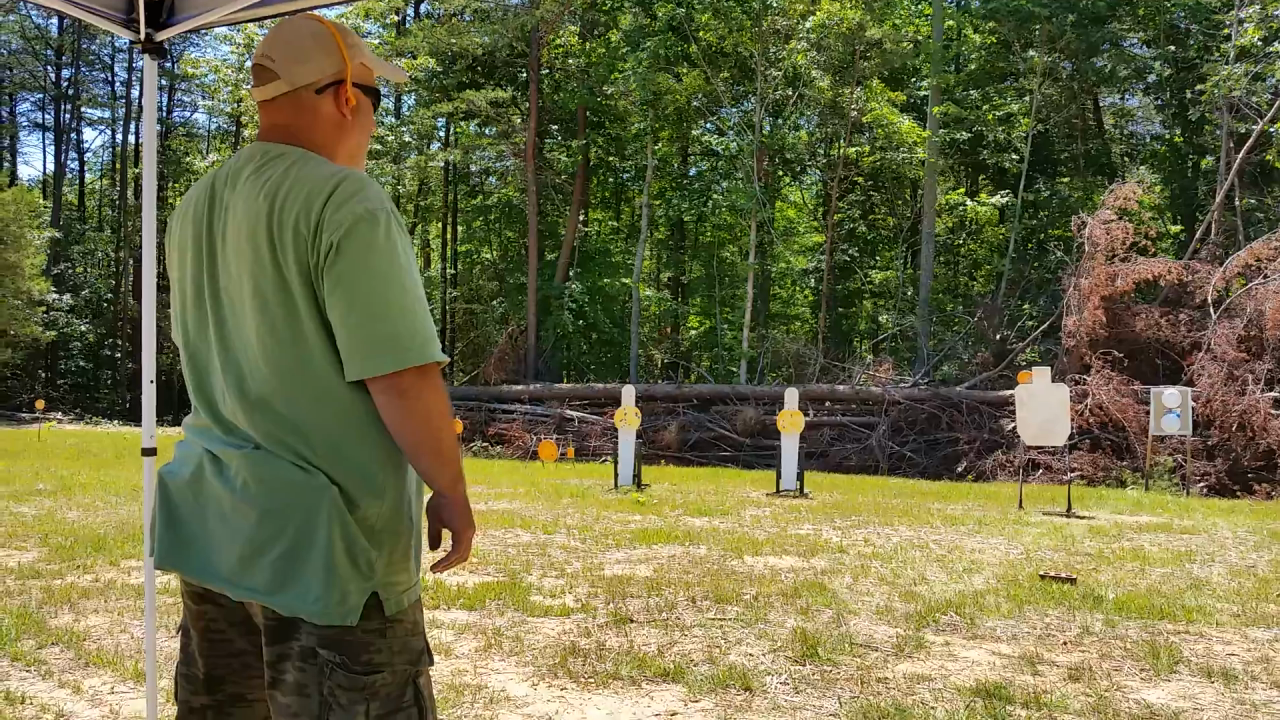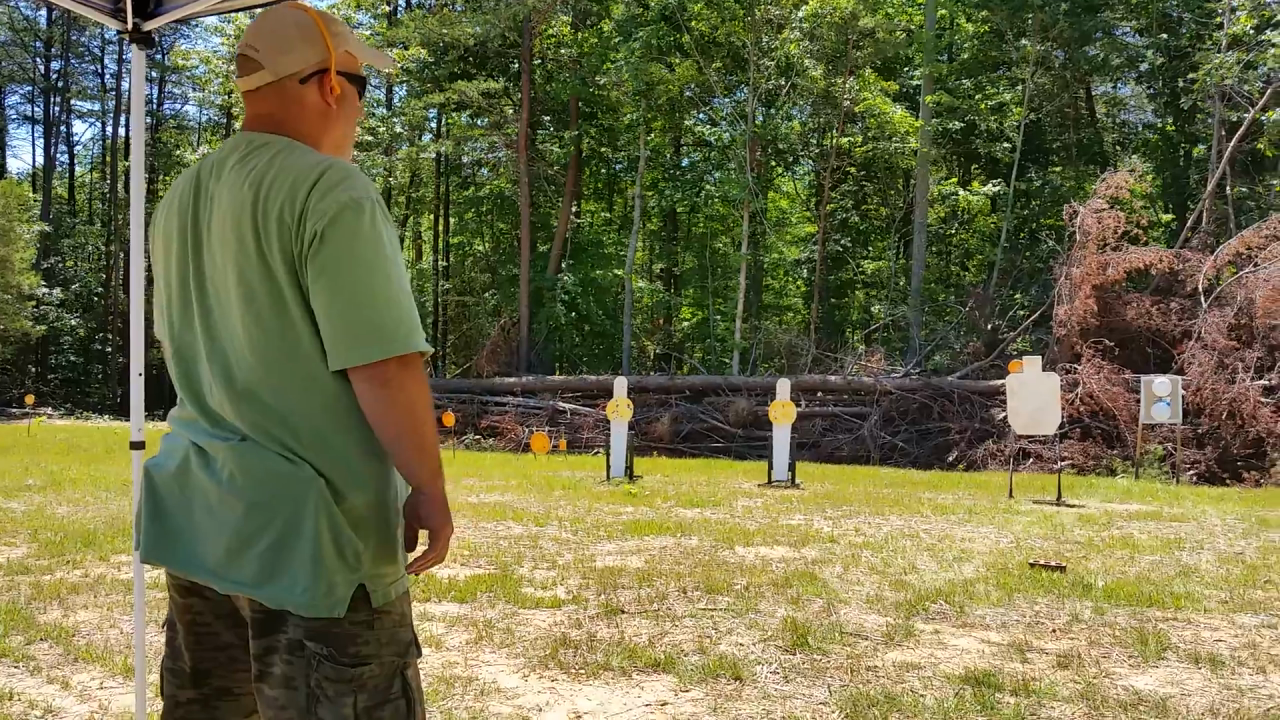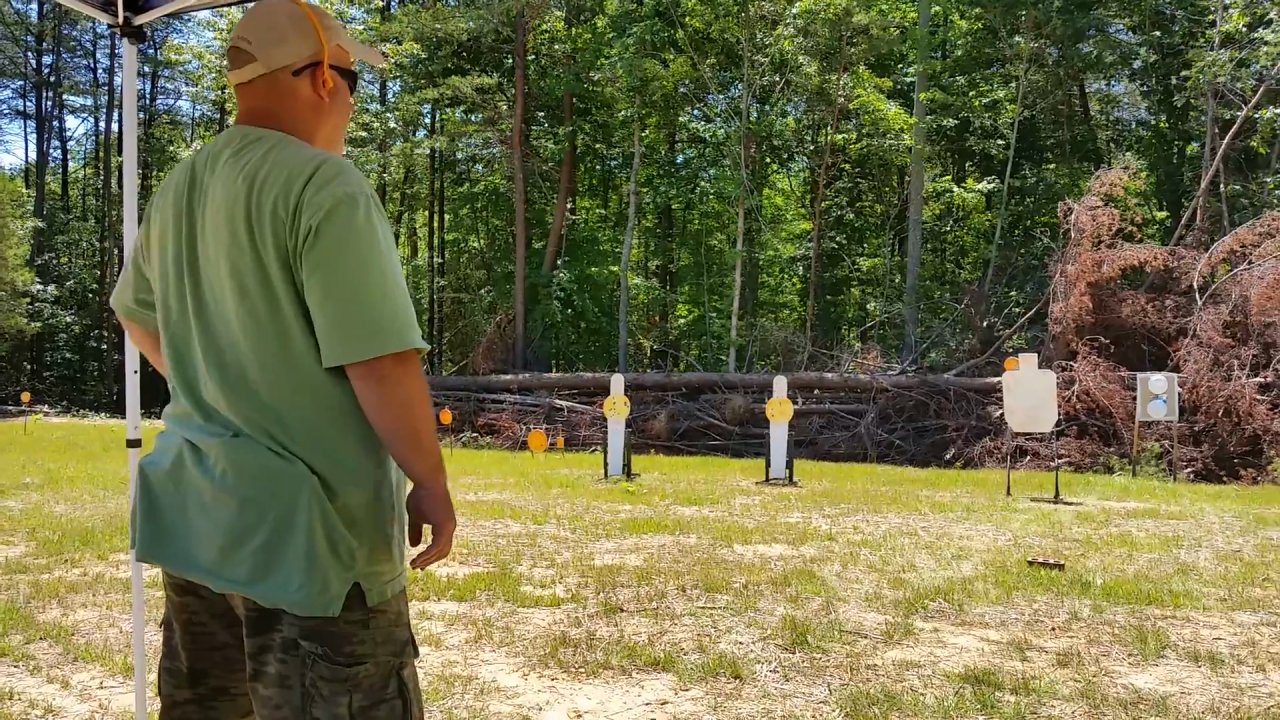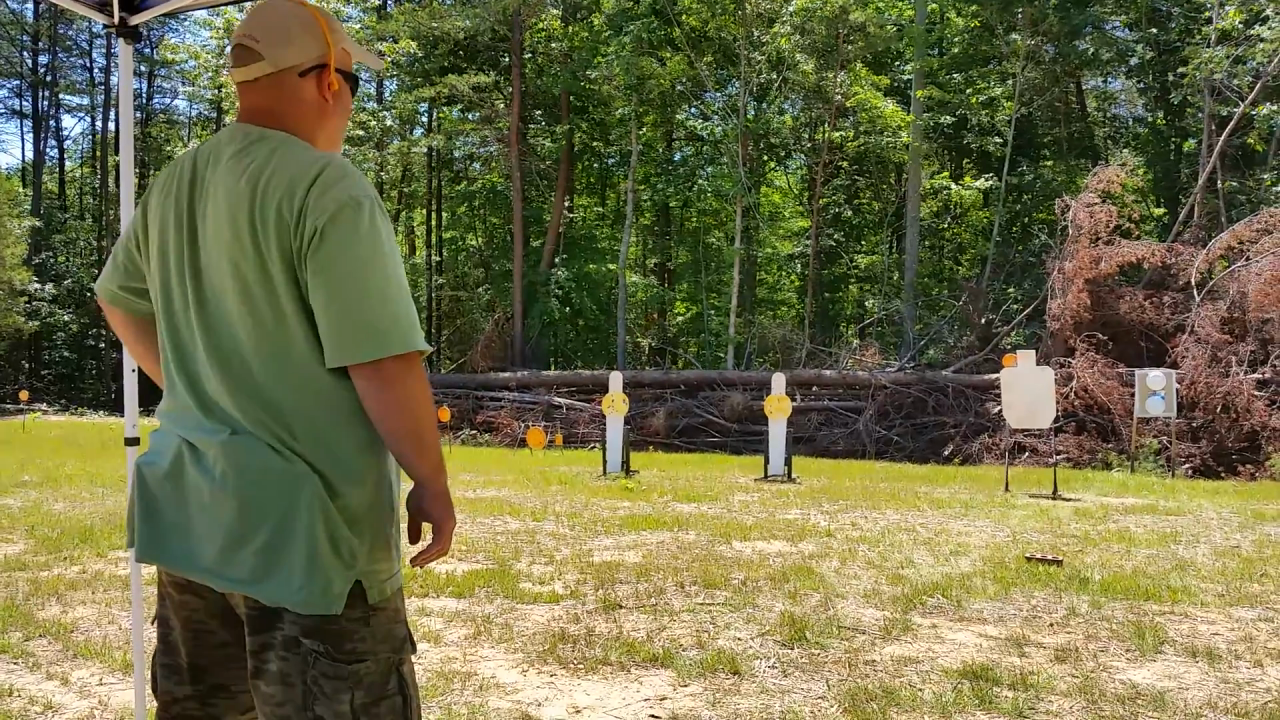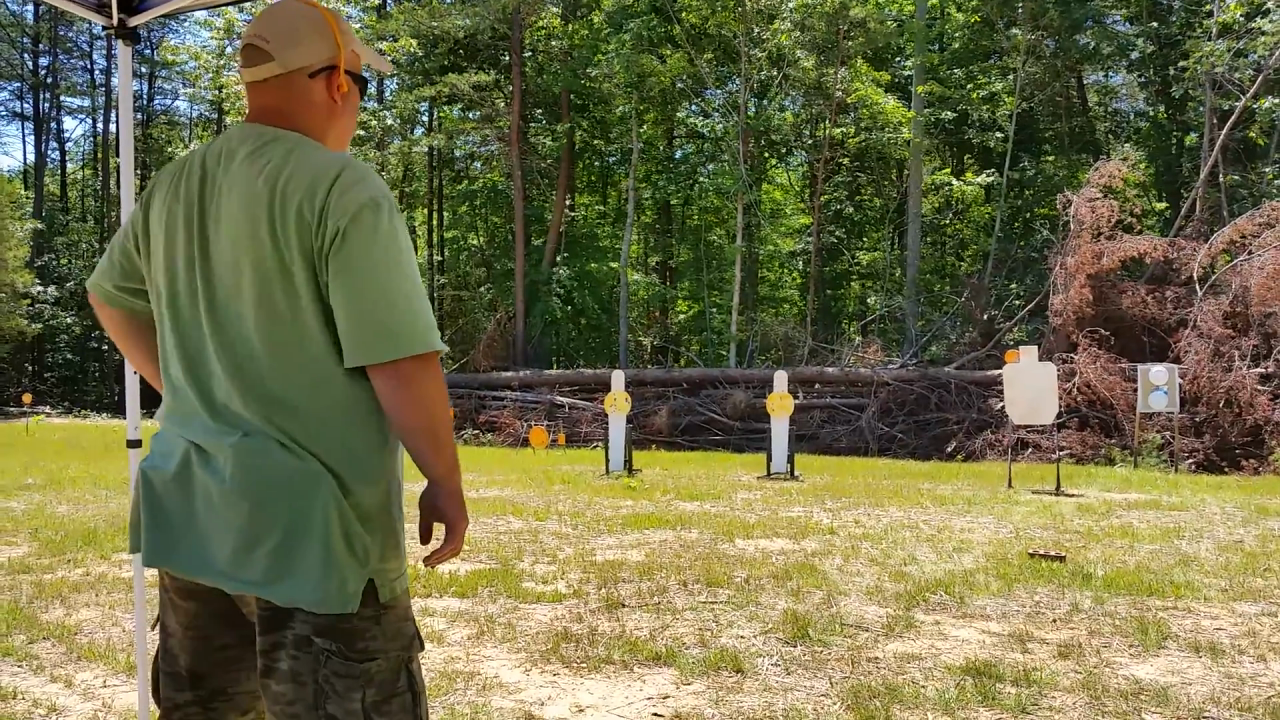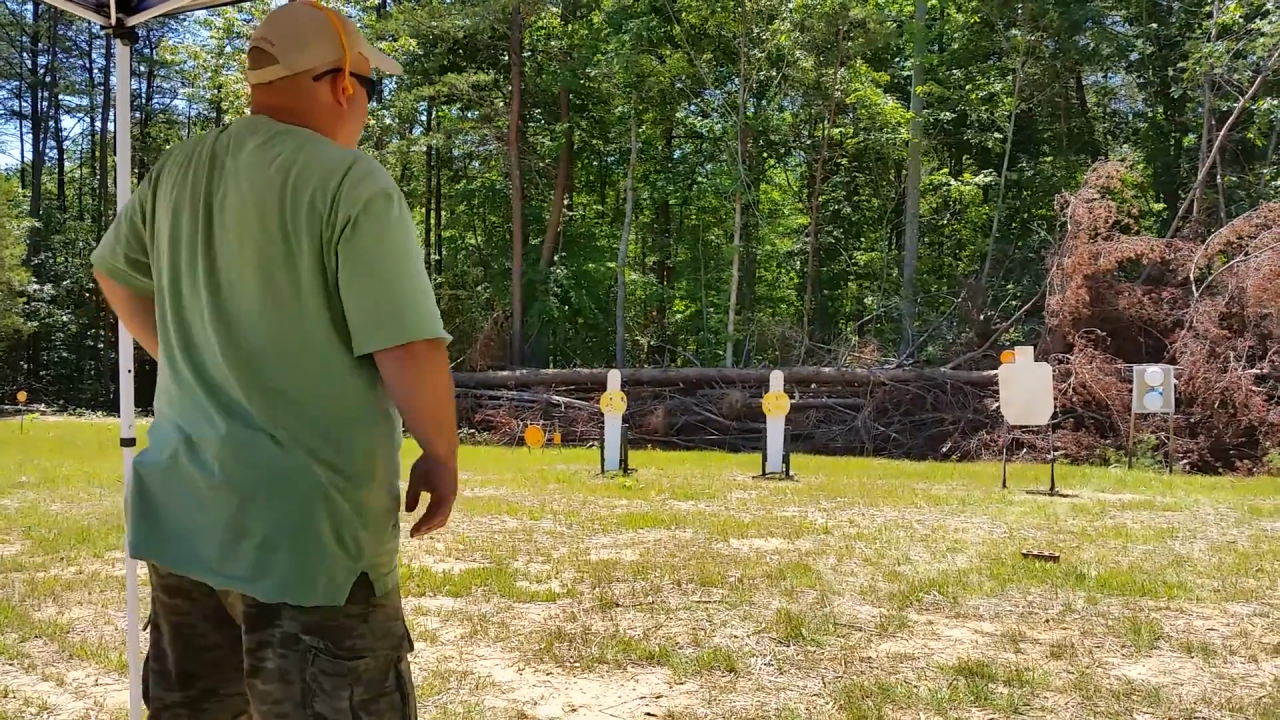
dt=0.3s
person 1, frame 1
left shoulder: (197, 205)
right shoulder: (345, 202)
right elbow: (401, 375)
right wrist: (450, 493)
left hip: (213, 525)
right hip: (325, 538)
person 1, frame 2
left shoulder: (181, 196)
right shoulder: (332, 191)
right elbow: (384, 365)
right wrist: (429, 489)
left hip: (198, 516)
right hip: (311, 529)
person 1, frame 3
left shoulder: (176, 190)
right shoulder: (324, 187)
left elbow: (137, 311)
right elbow: (381, 360)
right wrist: (430, 484)
left hip: (194, 514)
right hip: (305, 528)
person 1, frame 4
left shoulder: (172, 186)
right shoulder: (327, 187)
left elbow: (121, 298)
right elbow: (383, 361)
right wrist: (432, 483)
left hip: (190, 513)
right hip: (304, 526)
person 1, frame 5
left shoulder: (173, 185)
right shoulder: (343, 189)
left elbow: (112, 297)
right elbow: (402, 360)
right wrist: (445, 483)
left hip: (190, 517)
right hip: (311, 527)
person 1, frame 6
left shoulder: (178, 171)
right shoulder: (350, 182)
left elbow: (117, 271)
right elbow: (409, 347)
right wrist: (440, 455)
left hip: (182, 511)
right hip: (302, 523)
